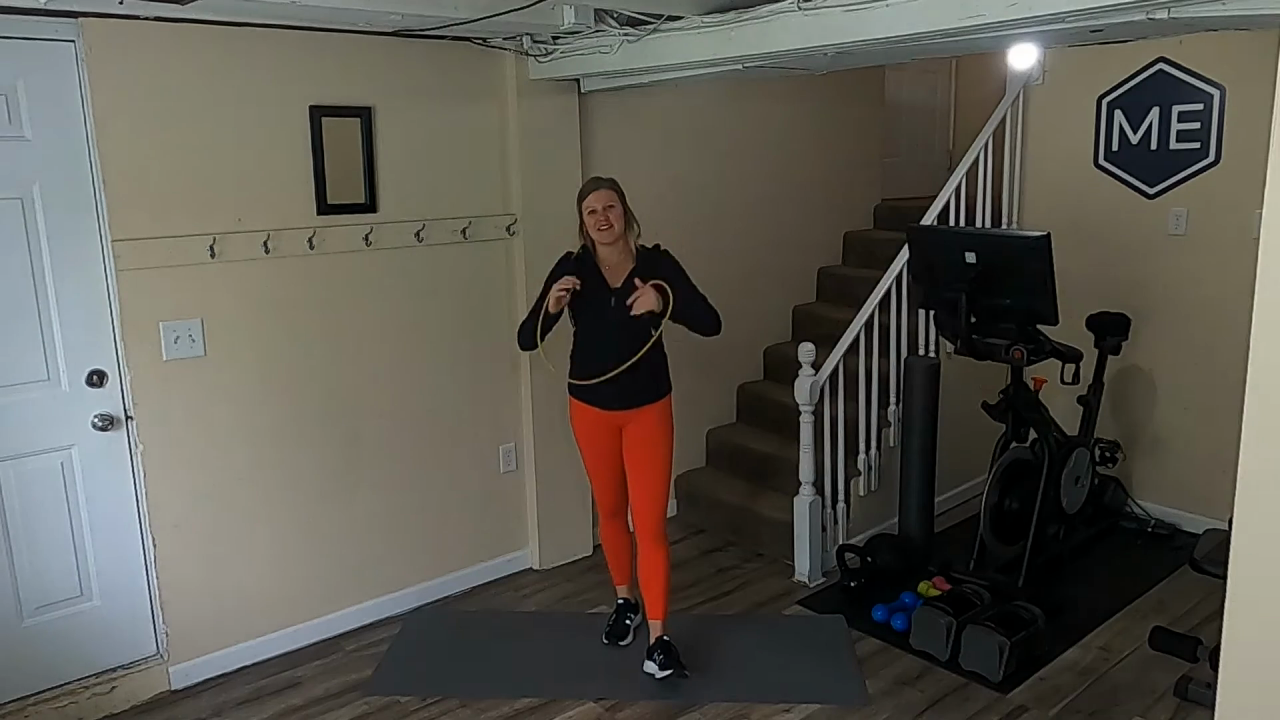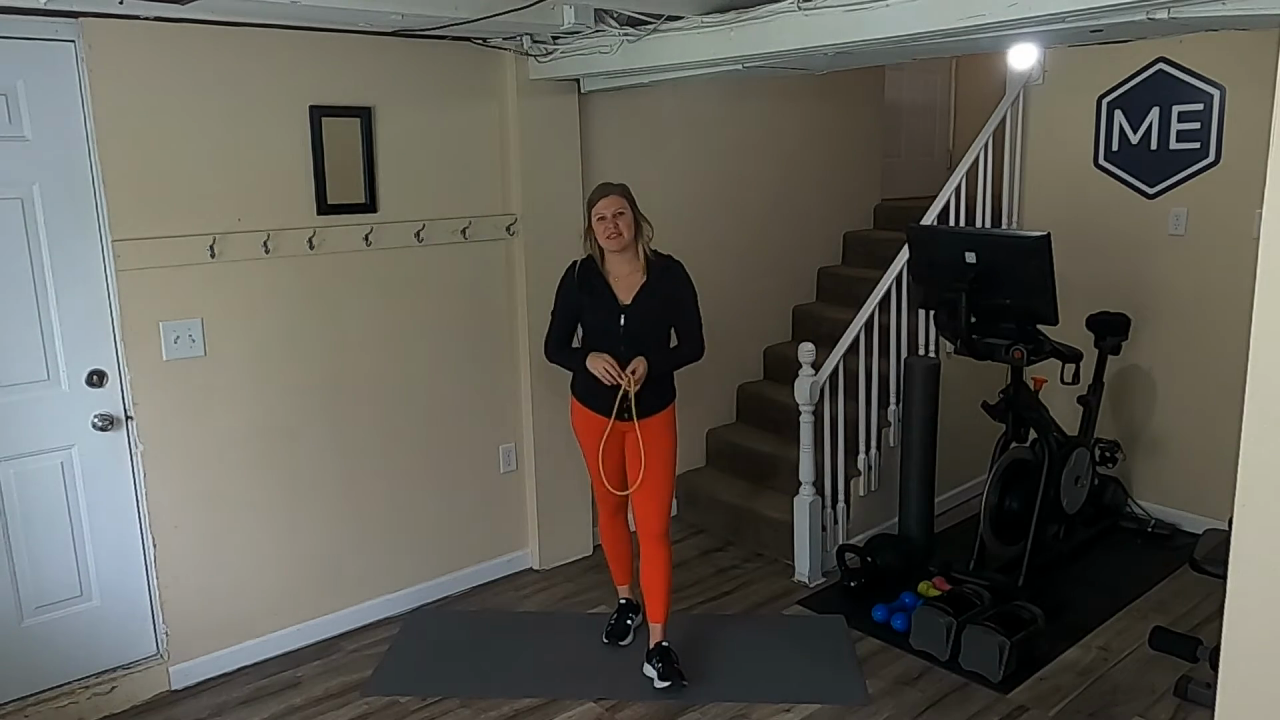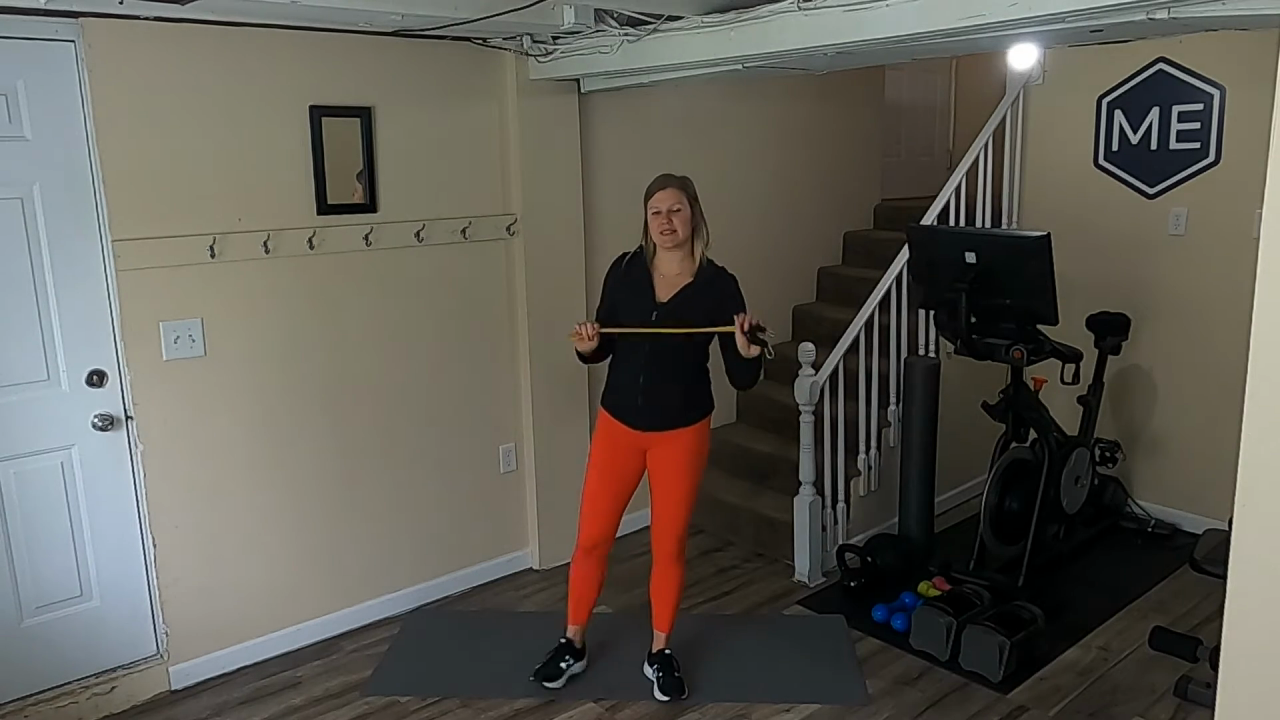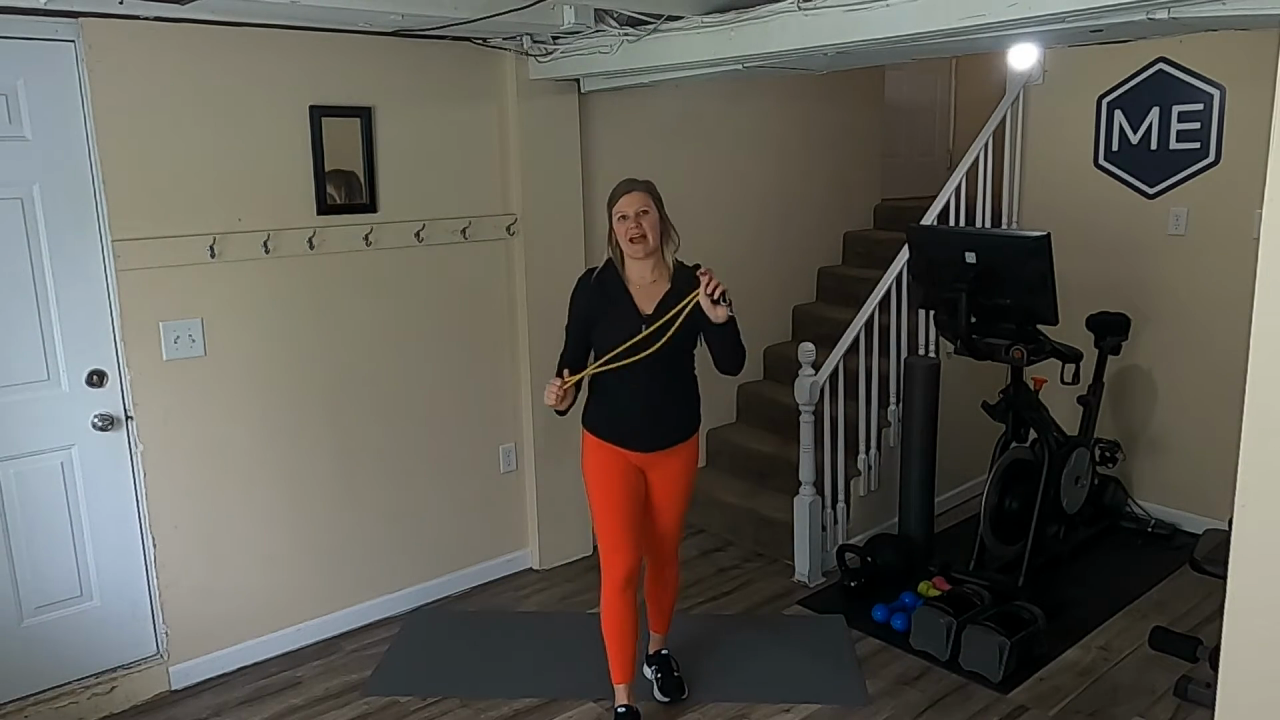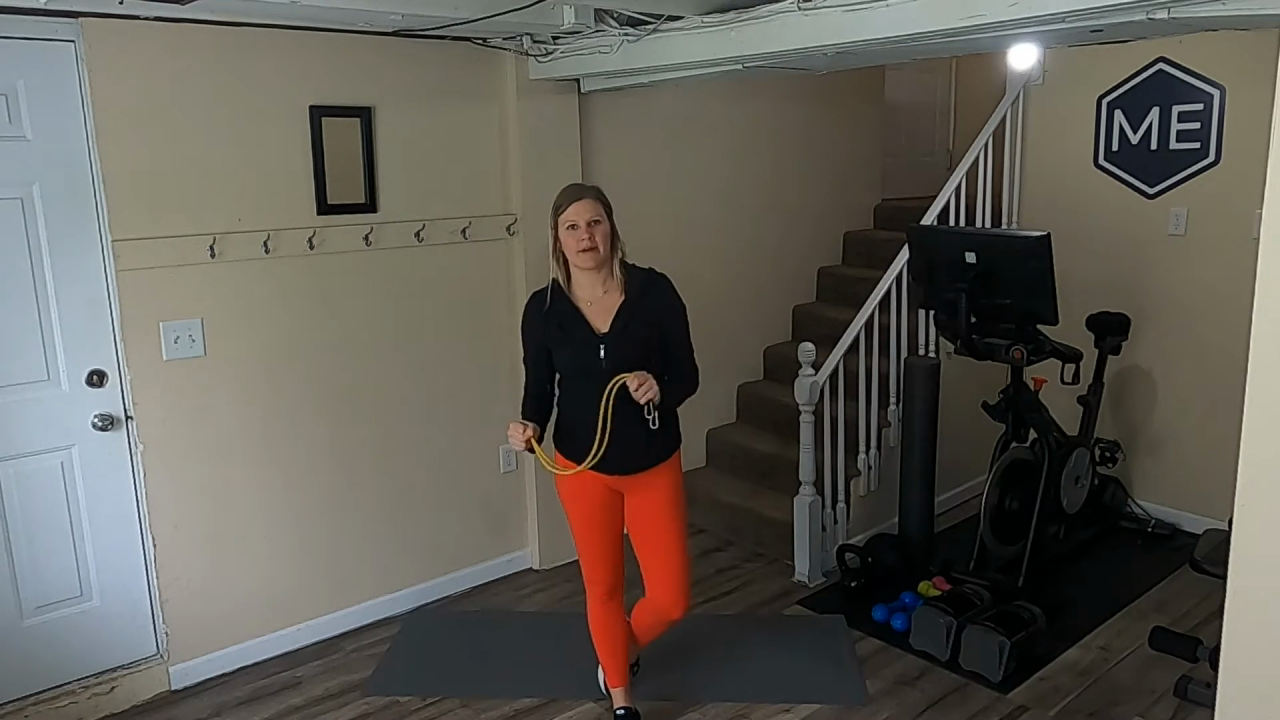
dt=1s
person 1, frame 1
left shoulder: (658, 264)
right shoulder: (570, 268)
left elbow: (711, 324)
right elbow: (528, 339)
left wrist: (665, 305)
right wrist: (549, 305)
left hip: (648, 407)
right hip: (590, 406)
left knee: (650, 523)
right knee: (611, 510)
left ankle: (658, 640)
right ankle: (625, 601)
person 1, frame 2
left shoulder: (669, 274)
right shoulder: (578, 277)
left elbow: (693, 345)
right elbow: (554, 346)
left wrist: (651, 363)
right wrist: (585, 360)
left hip: (652, 414)
right hip: (593, 410)
left knee: (654, 527)
right knee: (611, 509)
left ankle: (658, 646)
right ankle: (626, 601)
person 1, frame 3
left shoulder: (718, 285)
right shoulder: (624, 270)
left elbow: (741, 379)
right elbow: (606, 345)
left wrist: (747, 352)
right wrist: (586, 347)
left hip: (682, 431)
right hip: (617, 423)
left knee: (669, 545)
right knee: (591, 537)
left ankle: (659, 652)
right ankle: (571, 643)
person 1, frame 4
left shoulder: (692, 284)
right shoulder: (593, 287)
left elbow: (731, 365)
right elbow: (573, 359)
left wrist: (720, 316)
right wrist: (562, 392)
left hip: (676, 446)
right hip: (609, 447)
left knee: (664, 557)
right knee: (620, 570)
left ankle: (658, 650)
person 1, frame 5
left shoulder: (653, 291)
right shoulder: (543, 308)
left elbow: (687, 376)
right elbow: (539, 388)
left wrist: (657, 389)
right wrist: (527, 426)
left hip: (654, 465)
right hip: (581, 468)
left knee: (670, 600)
right knee: (603, 588)
left ankle: (620, 650)
